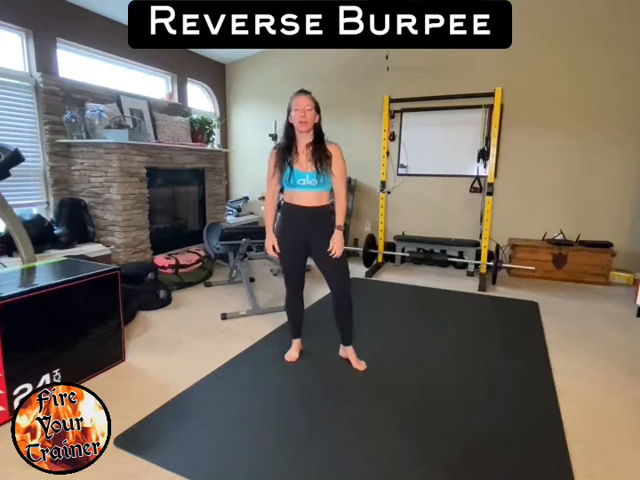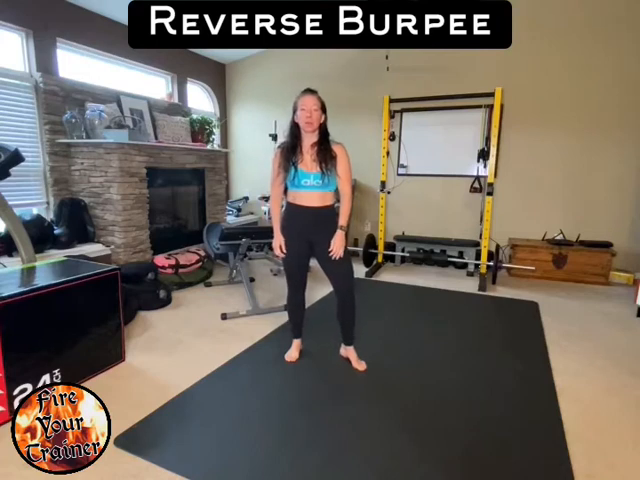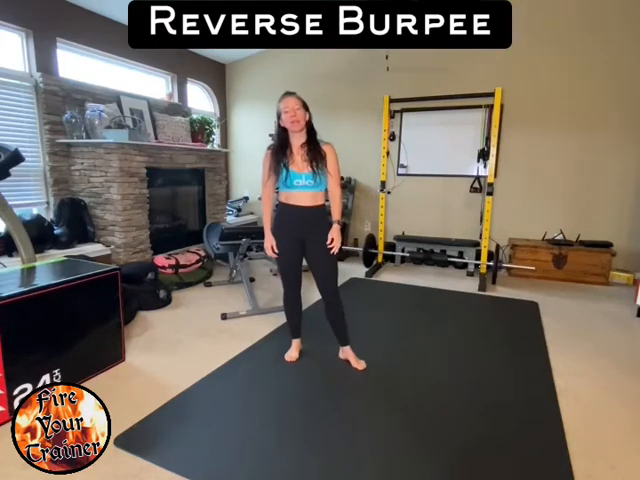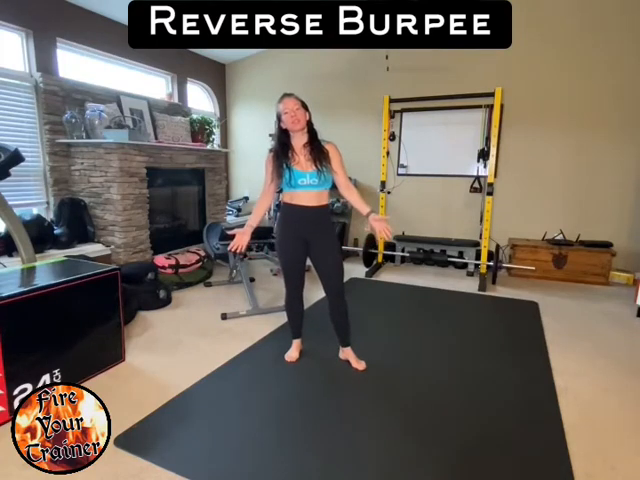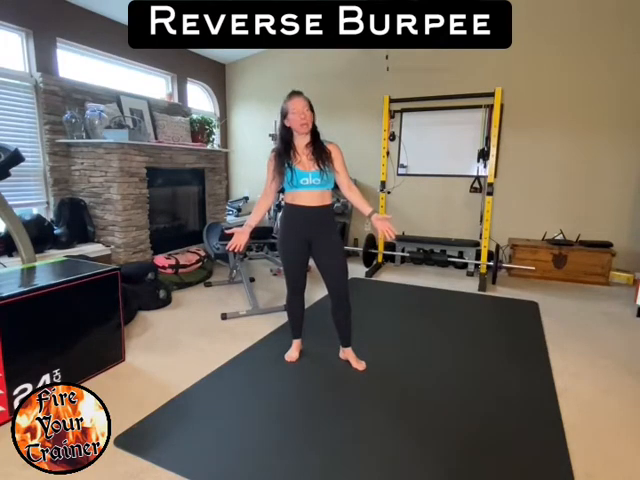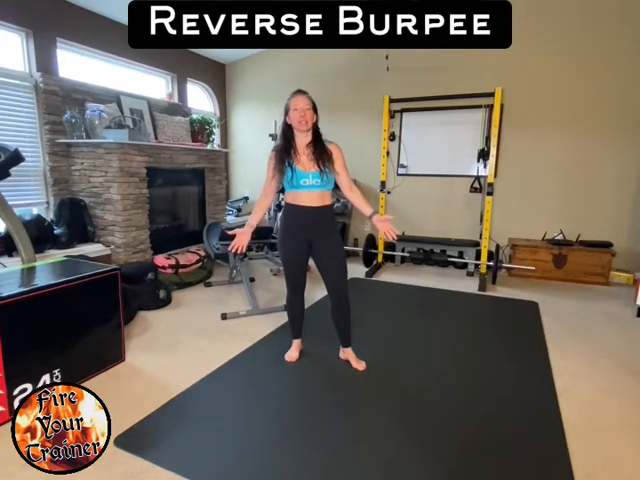
dt=0.7s
person 1, frame 1
left shoulder: (331, 151)
right shoulder: (279, 153)
left elbow: (340, 194)
right elbow: (271, 194)
left wrist: (339, 231)
right wrist: (269, 232)
left hip: (322, 222)
right hip: (290, 223)
left knee: (341, 287)
right knee: (293, 287)
left ankle: (347, 347)
right ankle: (296, 342)
person 1, frame 2
left shoulder: (336, 151)
right shoulder: (284, 152)
left elbow: (346, 194)
right elbow: (276, 194)
left wrist: (341, 231)
right wrist: (277, 232)
left hip: (326, 223)
right hip: (294, 223)
left knee: (346, 287)
right knee: (295, 287)
left ankle: (348, 347)
right ankle: (296, 342)
person 1, frame 3
left shoulder: (325, 151)
right shoulder: (273, 154)
left elbow: (334, 190)
right elbow: (267, 194)
left wrist: (336, 224)
right wrist: (267, 231)
left hip: (318, 222)
right hip: (286, 223)
left knee: (329, 288)
right knee: (291, 287)
left ankle: (345, 347)
right ankle: (295, 342)
person 1, frame 4
left shoulder: (327, 150)
right shoulder: (276, 155)
left elbow: (345, 186)
right elbow: (267, 195)
left wrist: (370, 215)
right wrist: (249, 227)
left hip: (322, 223)
right hip: (290, 223)
left knee: (335, 288)
right knee: (293, 287)
left ankle: (346, 348)
right ankle: (296, 342)
person 1, frame 5
left shoulder: (329, 150)
right shoulder: (279, 155)
left elbow: (347, 187)
right elbow: (268, 195)
left wrist: (372, 215)
right wrist: (247, 227)
left hip: (324, 224)
right hip: (293, 224)
left knee: (339, 289)
right knee: (295, 288)
left ankle: (346, 349)
right ankle: (296, 343)
person 1, frame 6
left shoulder: (330, 150)
right shoulder: (279, 154)
left elbow: (348, 187)
right elbow: (267, 194)
left wrist: (373, 215)
right wrist: (249, 227)
left hip: (324, 223)
right hip: (293, 223)
left knee: (338, 289)
right knee: (295, 287)
left ankle: (346, 349)
right ankle: (296, 342)
